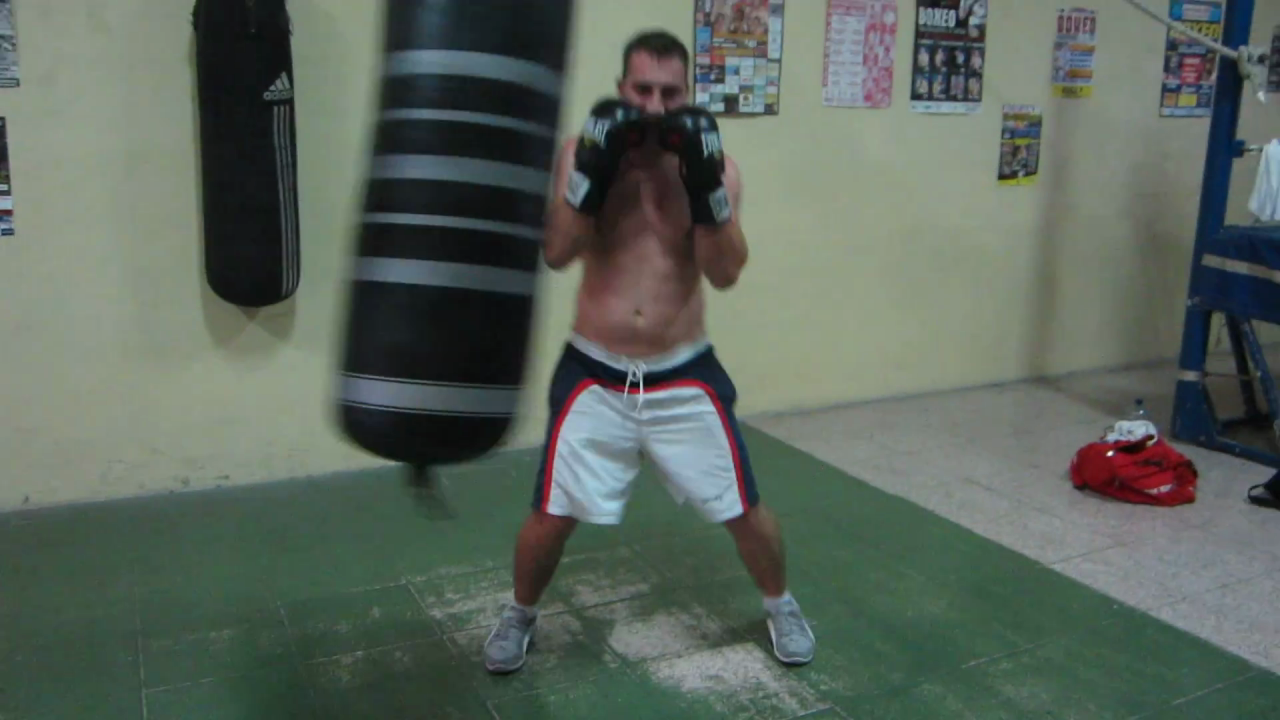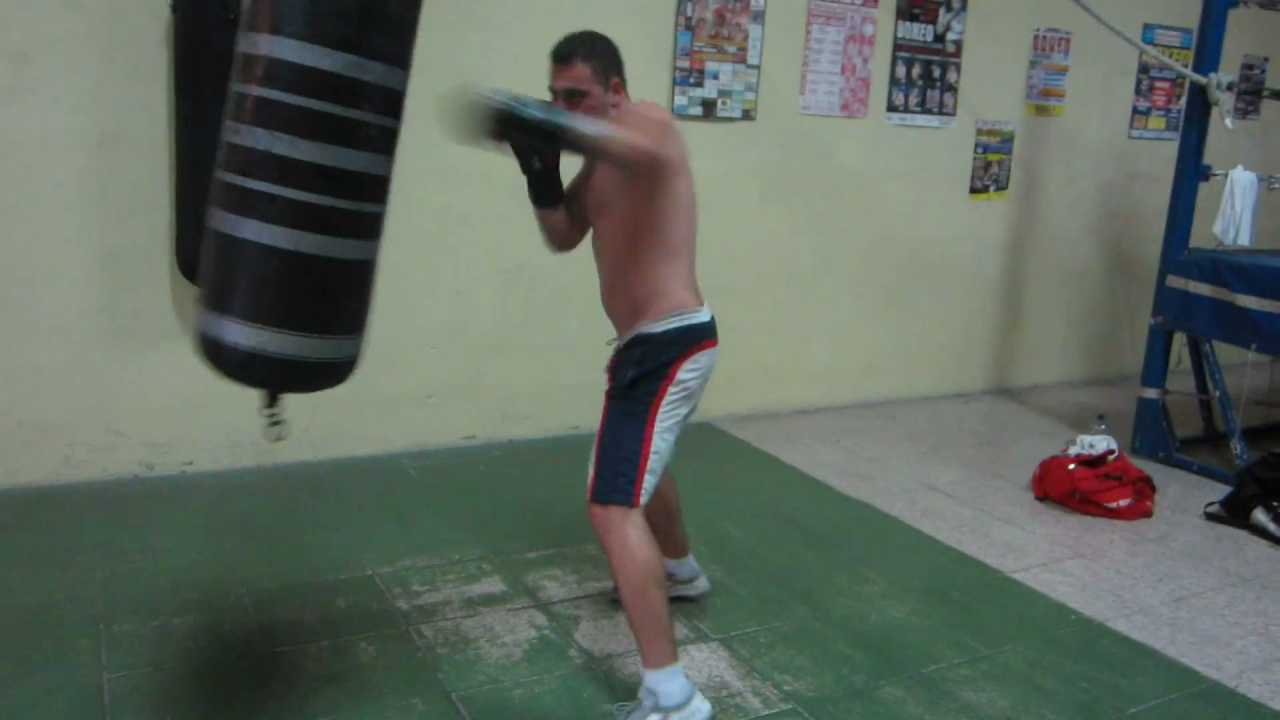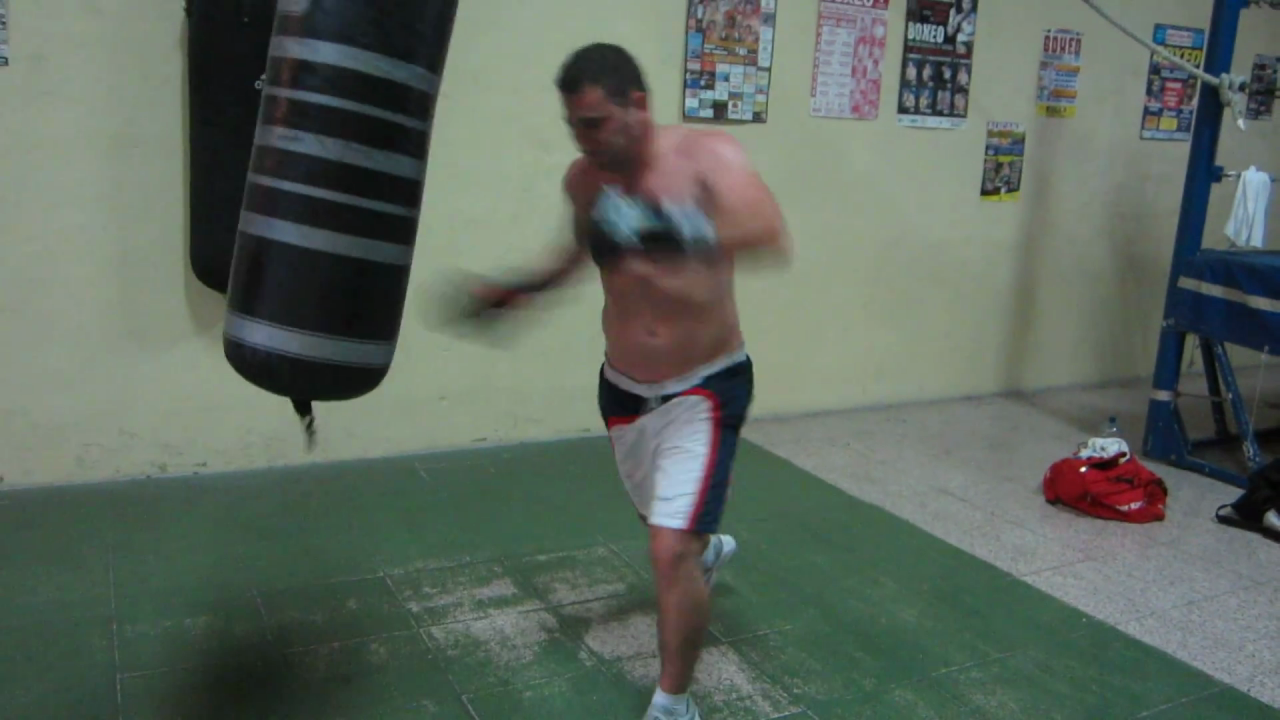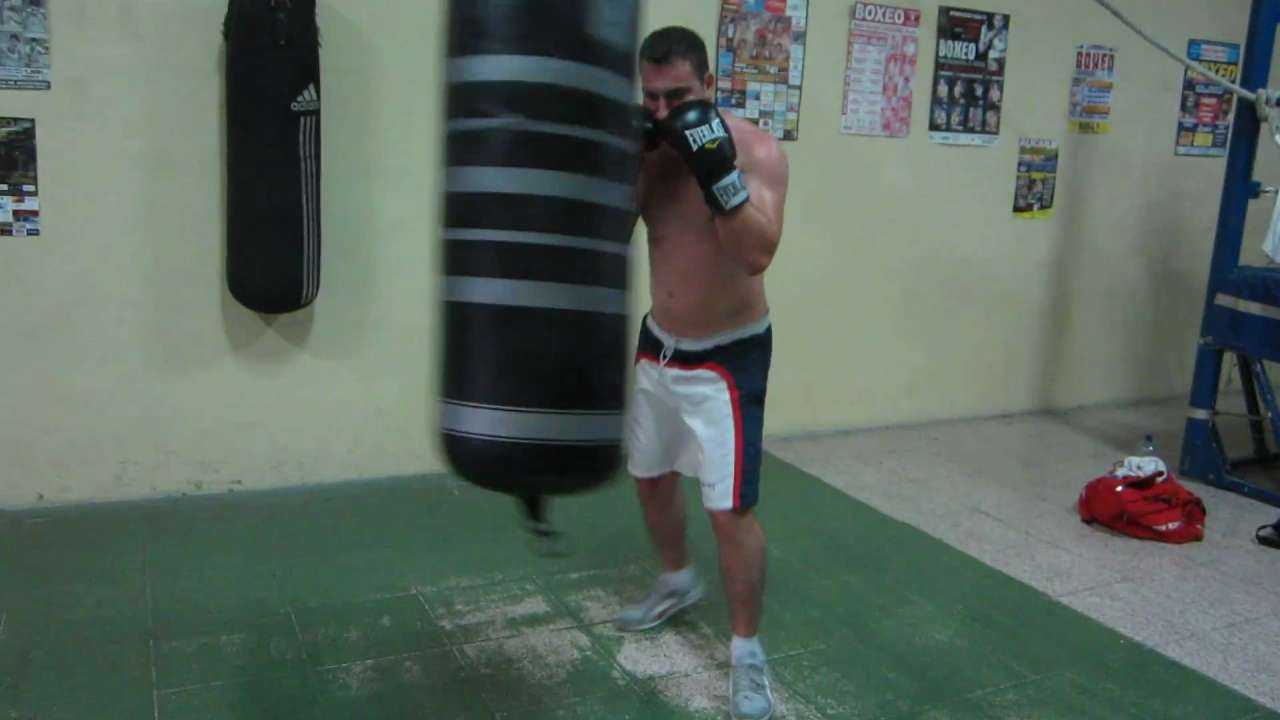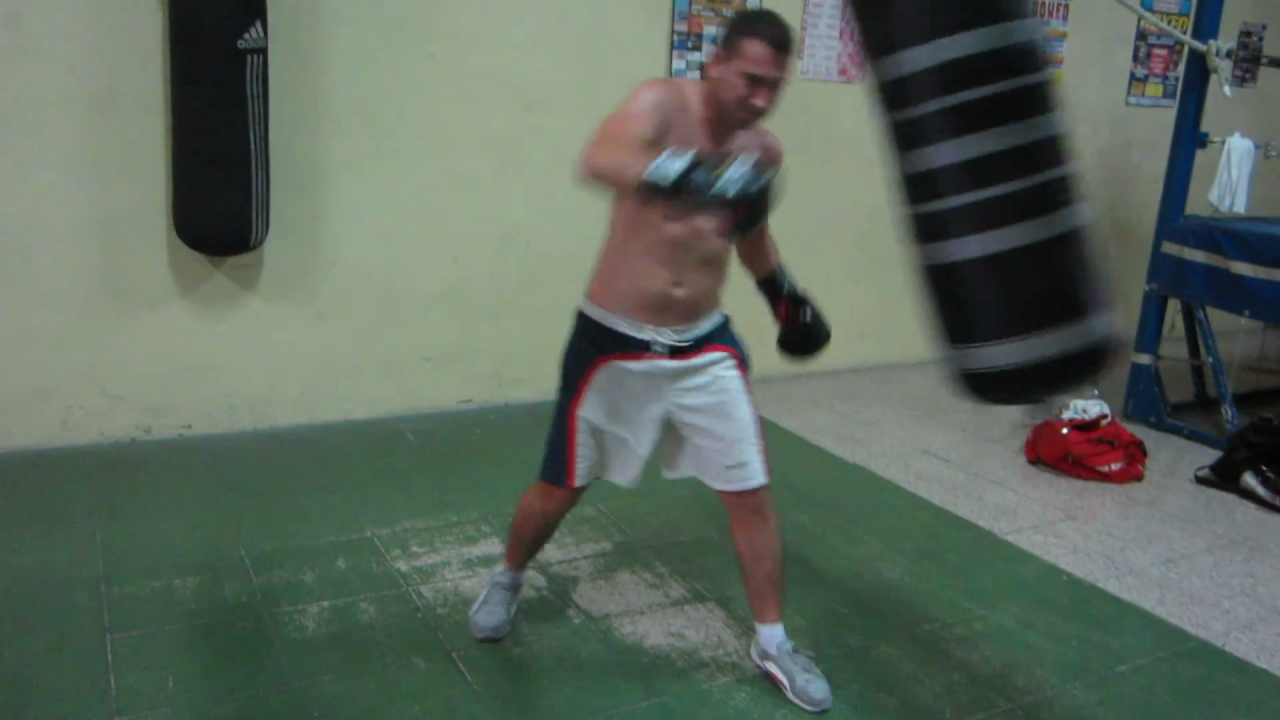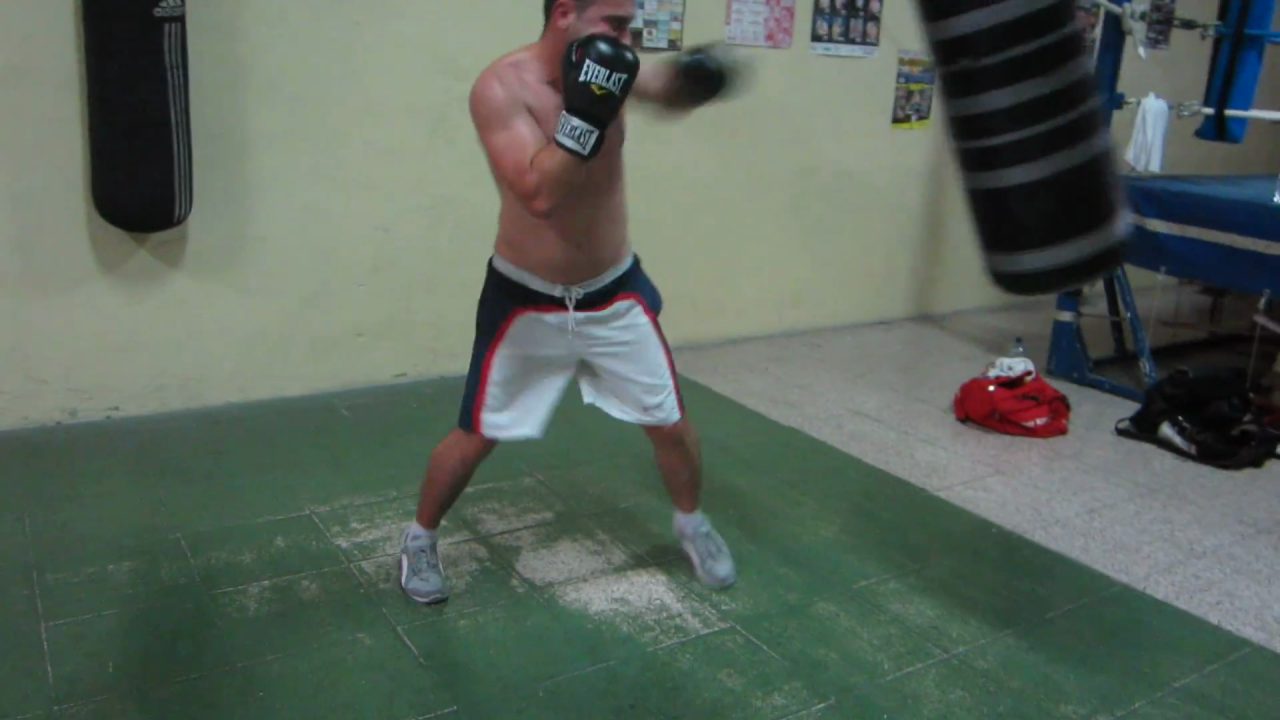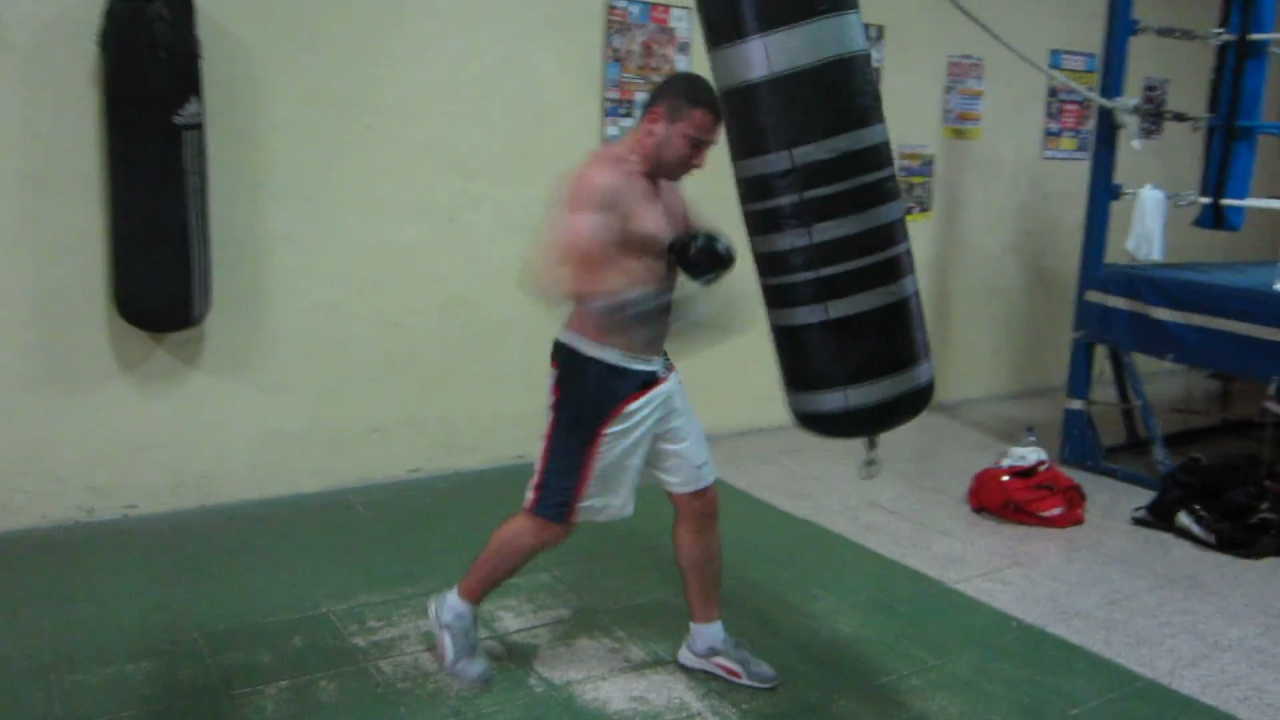
dt=0.7s
person 1, frame 1
left shoulder: (708, 160)
right shoulder: (583, 149)
left elbow: (725, 273)
right elbow: (556, 252)
left wrist: (708, 184)
right wrist: (593, 170)
left hip: (685, 375)
right hip: (594, 373)
left knee: (745, 512)
right knee: (553, 514)
left ankle: (780, 603)
right ankle: (520, 612)
person 1, frame 2
left shoulder: (647, 128)
right shoulder: (599, 158)
left elbow: (626, 145)
right elbow: (562, 236)
right wrist: (538, 172)
left hip: (667, 345)
right hip: (653, 342)
left knee: (610, 509)
right knee: (641, 472)
right ankle: (680, 569)
person 1, frame 3
left shoulder: (711, 154)
right shoulder: (586, 178)
left elbow: (768, 241)
left wrist: (655, 224)
right wrist: (520, 288)
left hip: (707, 389)
right hip: (627, 388)
left knee: (671, 551)
right knee: (665, 519)
right ankle: (709, 549)
person 1, frame 4
left shoulder: (756, 147)
right shoulder: (648, 145)
left elbow: (757, 254)
left wrist: (719, 170)
left hip: (729, 354)
right hip: (661, 344)
left knee: (730, 512)
right knee: (651, 479)
left ankle: (747, 651)
right ankle: (676, 582)
person 1, frame 5
left shoulder: (764, 148)
right shoulder: (660, 102)
right elbow: (605, 162)
left wrist: (783, 294)
right wrist: (701, 179)
left hip: (704, 346)
right hip: (612, 343)
left knee: (749, 495)
right knee: (559, 487)
left ankle: (772, 641)
right ankle: (507, 580)
person 1, frame 6
left shoulder: (605, 67)
right shoulder: (500, 86)
left elbow: (670, 90)
right elbow: (541, 195)
left wrist: (694, 72)
right wrist: (589, 108)
left hip: (616, 290)
right hip: (528, 297)
left knee: (672, 426)
right knee: (477, 435)
left ankle: (692, 524)
right ankle: (421, 538)
person 1, frame 7
left shoulder: (660, 181)
right shoulder: (603, 177)
left elbow: (666, 246)
right elbow: (558, 274)
left wrist: (698, 246)
right wrist: (626, 303)
left hip: (650, 371)
right hip: (599, 372)
left knee: (700, 501)
right knee: (550, 517)
left ankle: (706, 640)
right ankle: (455, 609)
